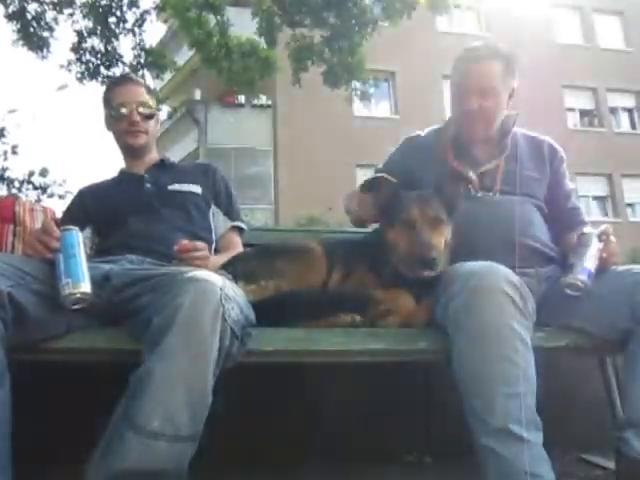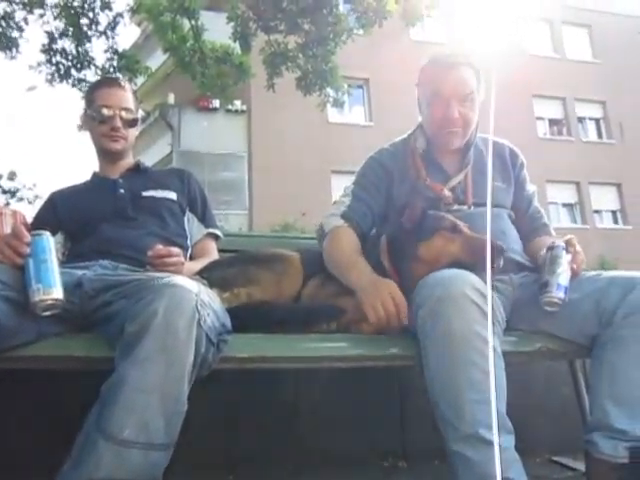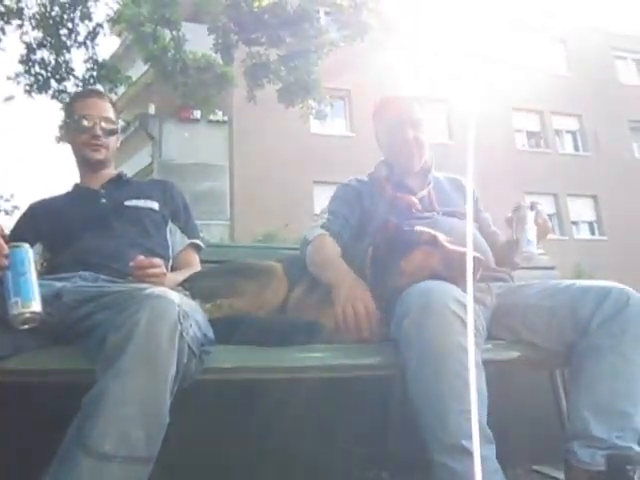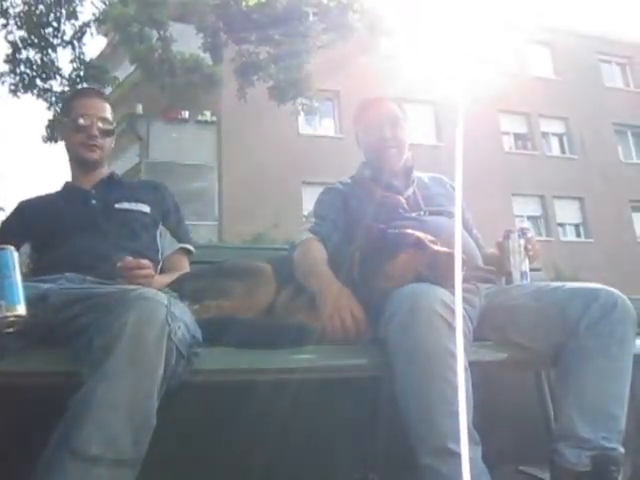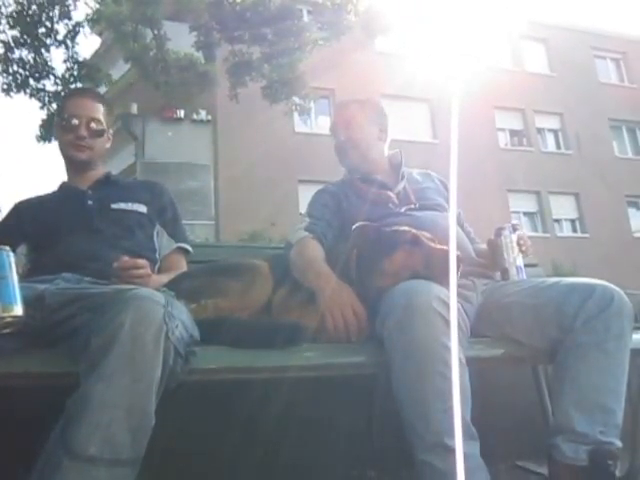
dt=1s
person 1, frame 1
left shoulder: (543, 152)
right shoulder: (420, 149)
left elbow: (569, 227)
right elbow: (361, 201)
right wrist: (361, 203)
left hip: (553, 281)
right hip: (470, 279)
right knee: (489, 286)
person 1, frame 2
left shoulder: (505, 157)
right shoulder: (388, 163)
left elbow: (534, 230)
right elbow: (338, 227)
right wrist: (366, 281)
left hip: (522, 286)
right hip: (445, 288)
right knee: (456, 293)
person 1, frame 3
left shoulder: (457, 186)
right shoulder: (359, 192)
left elbow: (495, 253)
right elbow: (319, 241)
right wrist: (343, 278)
left hip: (494, 291)
right hip: (427, 297)
right knee: (437, 302)
person 1, frame 4
left shoulder: (440, 185)
right shoulder: (343, 196)
right elbow: (307, 245)
left wrist: (508, 256)
right wrist: (328, 286)
left hip: (481, 292)
right hip: (413, 298)
left knee: (606, 307)
right knee: (426, 306)
person 1, frame 5
left shoulder: (431, 181)
right shoulder: (334, 197)
right elbow: (303, 245)
right wrist: (327, 282)
left hip: (479, 287)
right hip: (410, 294)
left knee: (604, 301)
right knee: (422, 304)
person 2, frame 1
left shoulder: (203, 176)
right shoulder: (93, 195)
left elbow: (236, 252)
right elbow: (56, 248)
left wrist: (210, 263)
right wrist: (38, 244)
left hip: (169, 280)
right hip: (90, 279)
left knee: (203, 292)
person 2, frame 2
left shoulder: (178, 182)
right shoulder: (64, 199)
left elbow: (211, 258)
left wrist: (185, 268)
left hip: (143, 285)
right hip: (62, 283)
left knee: (179, 297)
person 2, frame 3
left shoulder: (160, 193)
right shoulder: (44, 210)
left elbow: (193, 270)
left wrist: (167, 280)
left hip: (126, 298)
right hip: (47, 295)
left knee: (161, 308)
person 2, frame 4
left shoulder: (152, 195)
right shoulder: (34, 209)
left elbow: (182, 275)
left wrist: (155, 281)
left hip: (117, 300)
right hip: (37, 296)
left knee: (148, 310)
person 2, frame 5
left shoulder: (149, 195)
left elbow: (179, 274)
left wrist: (151, 281)
left hip: (114, 301)
right hip: (34, 297)
left knee: (144, 310)
